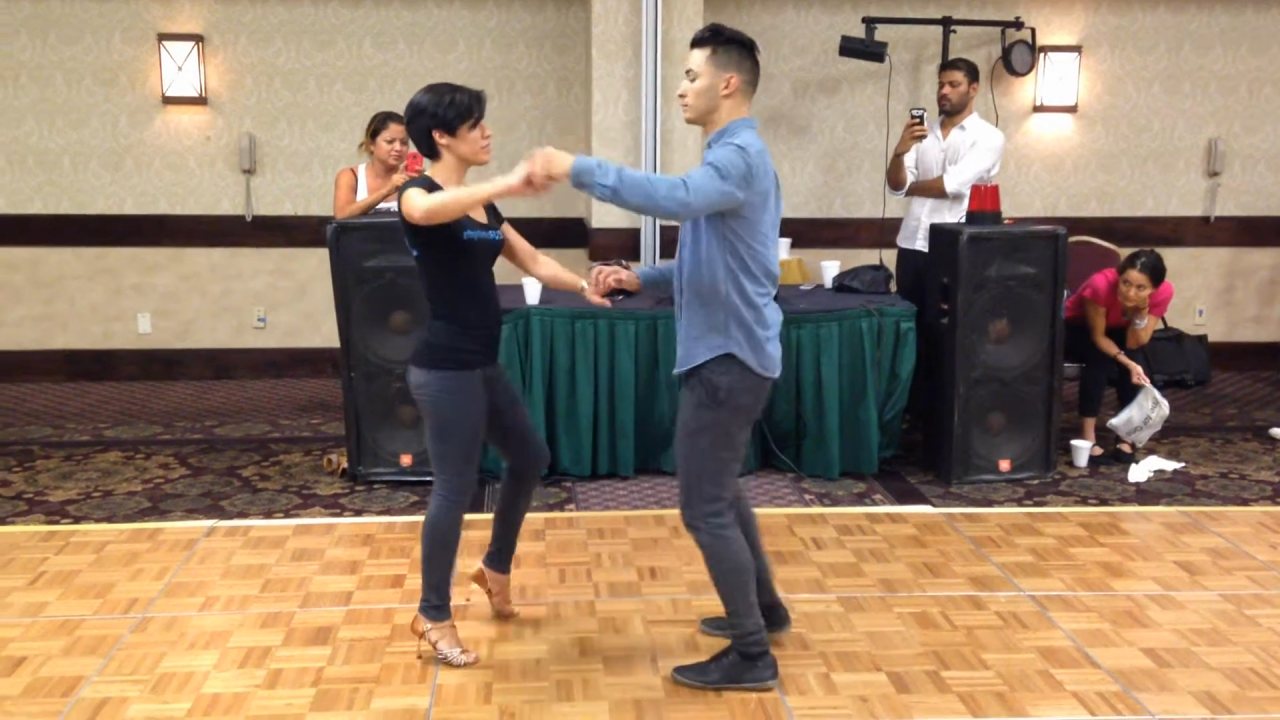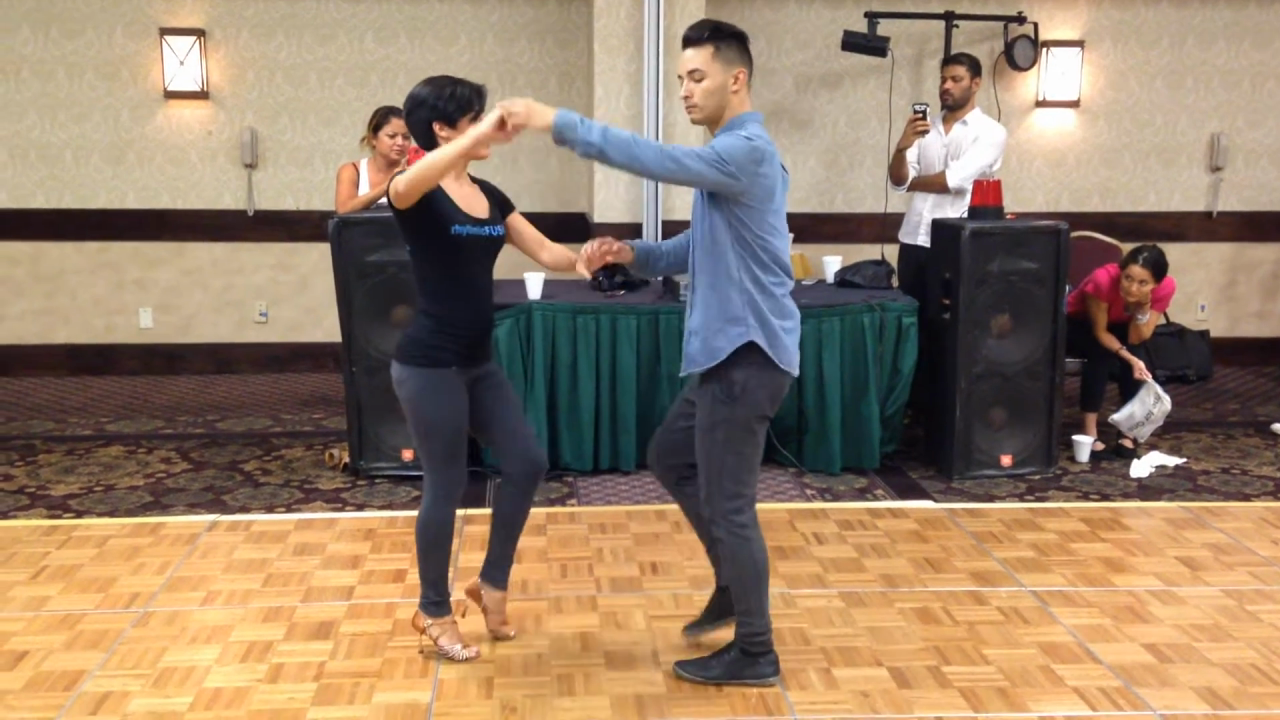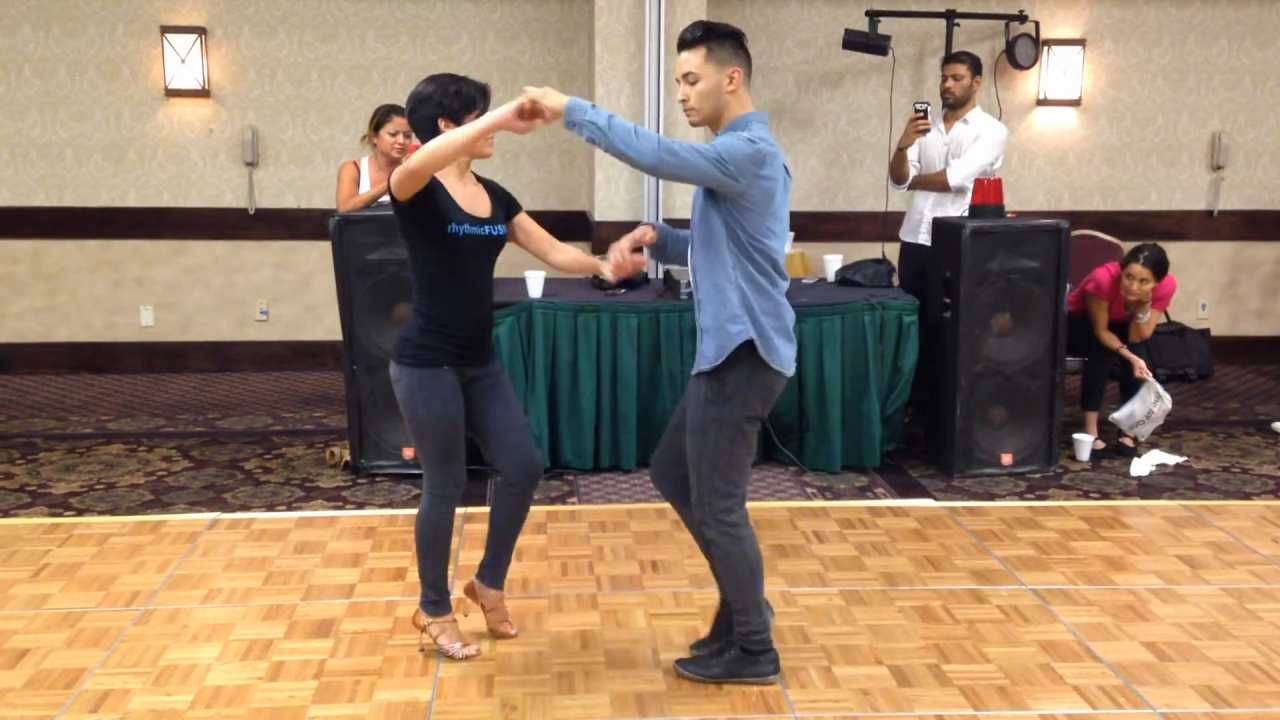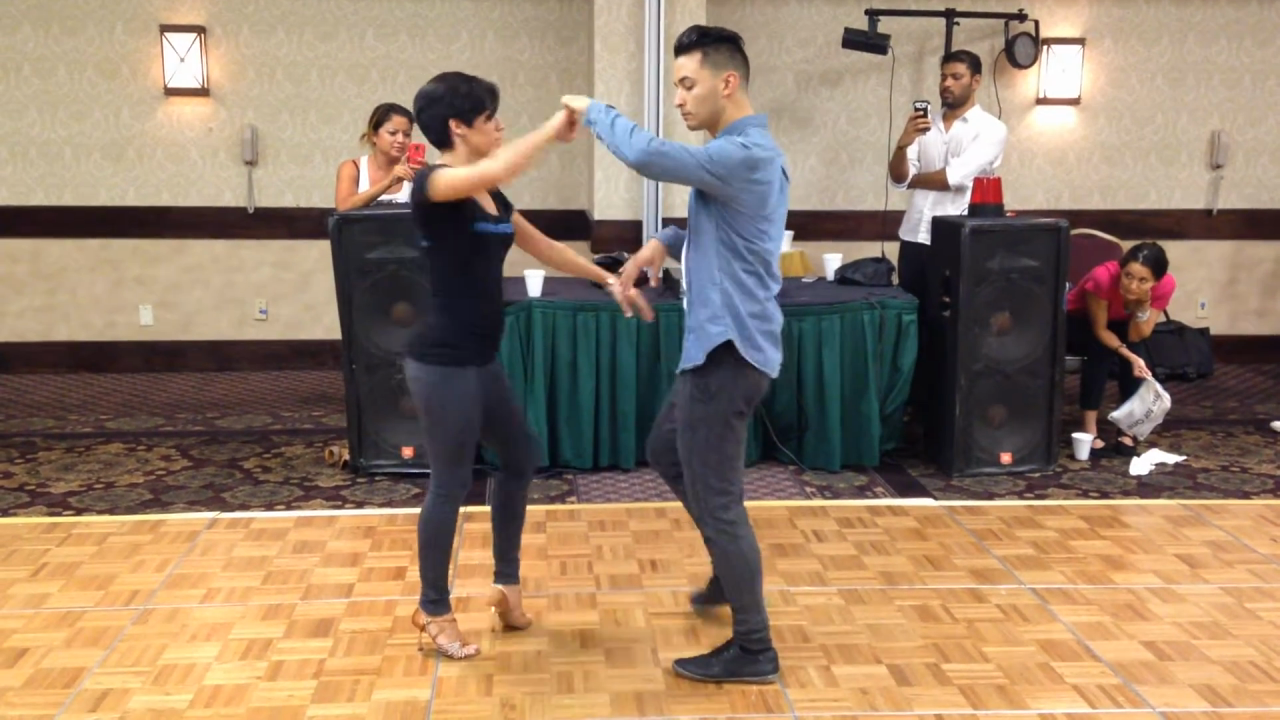
dt=0.2s
person 1, frame 1
left shoulder: (740, 157)
right shoulder: (729, 158)
left elbow: (673, 198)
left wrist: (577, 169)
right wrist: (641, 278)
left hip: (731, 359)
right hip: (724, 354)
left knee: (704, 508)
right knee: (721, 489)
left ankle: (750, 655)
right ankle: (764, 605)
person 1, frame 2
left shoulder: (747, 151)
right shoulder: (732, 156)
left elbow: (656, 160)
right elbow: (697, 250)
left wrist: (560, 123)
right wrist: (632, 253)
left hip: (747, 355)
right hip: (726, 352)
left knee: (726, 504)
right knee: (670, 464)
left ankle: (754, 651)
right ankle: (735, 592)
person 1, frame 3
left shoulder: (749, 152)
right shoulder: (738, 153)
left elbow: (655, 154)
right elbow: (705, 244)
left wrist: (573, 109)
right wrist: (655, 237)
left hip: (742, 354)
right hip: (728, 351)
left knee: (718, 503)
right knee: (673, 475)
left ankle: (752, 649)
right ankle: (740, 603)
person 1, frame 4
left shoulder: (743, 156)
right shoulder: (752, 152)
left elbow: (645, 155)
left wrist: (594, 110)
right wrist: (666, 241)
left hip: (727, 352)
right hip: (716, 347)
left knee: (716, 499)
right knee: (666, 458)
left ankle: (753, 648)
right ankle: (731, 577)
person 2, frame 1
left shoulder: (482, 203)
right shoulder: (419, 194)
left elbow: (533, 261)
right elbow: (430, 213)
left wrist: (584, 285)
right wrist: (508, 185)
left hip: (483, 364)
right hip: (445, 368)
left knee: (529, 458)
right knee: (455, 488)
left ankle: (495, 568)
right ankle: (433, 618)
person 2, frame 2
left shoulder: (490, 197)
right shoulder: (416, 195)
left elbow: (545, 251)
right elbow: (414, 178)
left wrist: (583, 258)
right wrist: (483, 132)
left hip: (481, 361)
right hip: (428, 363)
left knee: (527, 464)
right knee: (446, 486)
left ankle: (491, 585)
right ankle: (433, 612)
person 2, frame 3
left shoulder: (495, 196)
right shoulder: (413, 188)
left elbow: (552, 251)
right elbow: (424, 158)
left wrist: (604, 263)
right wrist: (504, 117)
left hip: (481, 361)
right hip: (426, 364)
left knee: (523, 467)
right knee: (444, 486)
left ankle: (487, 582)
right ankle: (434, 611)
person 2, frame 4
left shoulder: (491, 198)
right shoulder: (433, 186)
left elbow: (542, 245)
right elbow: (489, 170)
left wrist: (608, 279)
right wrist: (551, 129)
left hip: (477, 358)
right hip: (442, 360)
left knee: (521, 460)
right knee: (451, 484)
left ankle: (507, 585)
right ankle: (433, 610)
person 3, frame 1
left shoulder: (988, 136)
right shoulder: (923, 133)
left elbow: (953, 184)
right elbow: (896, 185)
left wrist: (910, 186)
right wrist: (899, 153)
right hip: (912, 244)
right ankle: (915, 403)
person 3, frame 2
left shoulder: (991, 132)
right shoulder: (925, 127)
left elbow: (956, 180)
right elbow: (897, 181)
left wrist: (912, 182)
right wrist: (902, 147)
right hip: (913, 240)
person 3, frame 3
left shoulder: (991, 130)
right shoulder: (926, 126)
left elbow: (956, 178)
right elbow: (898, 180)
left wrist: (912, 180)
right wrist: (902, 146)
right hip: (914, 237)
person 3, frame 4
left shoulder: (991, 128)
right shoulder: (925, 125)
left elbow: (956, 177)
right elbow: (898, 178)
left wrist: (912, 179)
right wrist: (902, 145)
right hip: (914, 236)
person 4, frame 1
left shoulder: (1163, 292)
right shoulder: (1101, 284)
left elbow: (1134, 344)
right elbow: (1097, 337)
left wrist: (1142, 310)
right wrist: (1127, 363)
left hip: (1117, 332)
right hip: (1076, 330)
left knee: (1134, 356)
right knee: (1100, 357)
right ankle: (1088, 437)
person 4, frame 2
left shoulder: (1165, 288)
right shoulder: (1103, 279)
left elbow: (1136, 340)
right elbow: (1099, 332)
left wrist: (1144, 306)
right wrist: (1130, 358)
left hip: (1119, 327)
right hip: (1078, 325)
left knee: (1136, 350)
right knee: (1102, 352)
right ankle: (1089, 432)
person 4, frame 3
left shoulder: (1166, 286)
right shoulder: (1103, 278)
left elbow: (1137, 338)
right elbow: (1100, 331)
left wrist: (1144, 305)
right wrist: (1130, 357)
left hip: (1120, 326)
right hip: (1078, 324)
right knee: (1102, 350)
right ankle: (1090, 431)
person 4, frame 4
left shoulder: (1165, 285)
right shoulder: (1103, 277)
left elbow: (1136, 337)
right elbow: (1099, 330)
left wrist: (1144, 304)
right wrist: (1130, 357)
left hip: (1119, 325)
right hip: (1077, 323)
left knee: (1137, 348)
right knee: (1101, 349)
left ankle: (1127, 429)
right ankle: (1089, 430)
